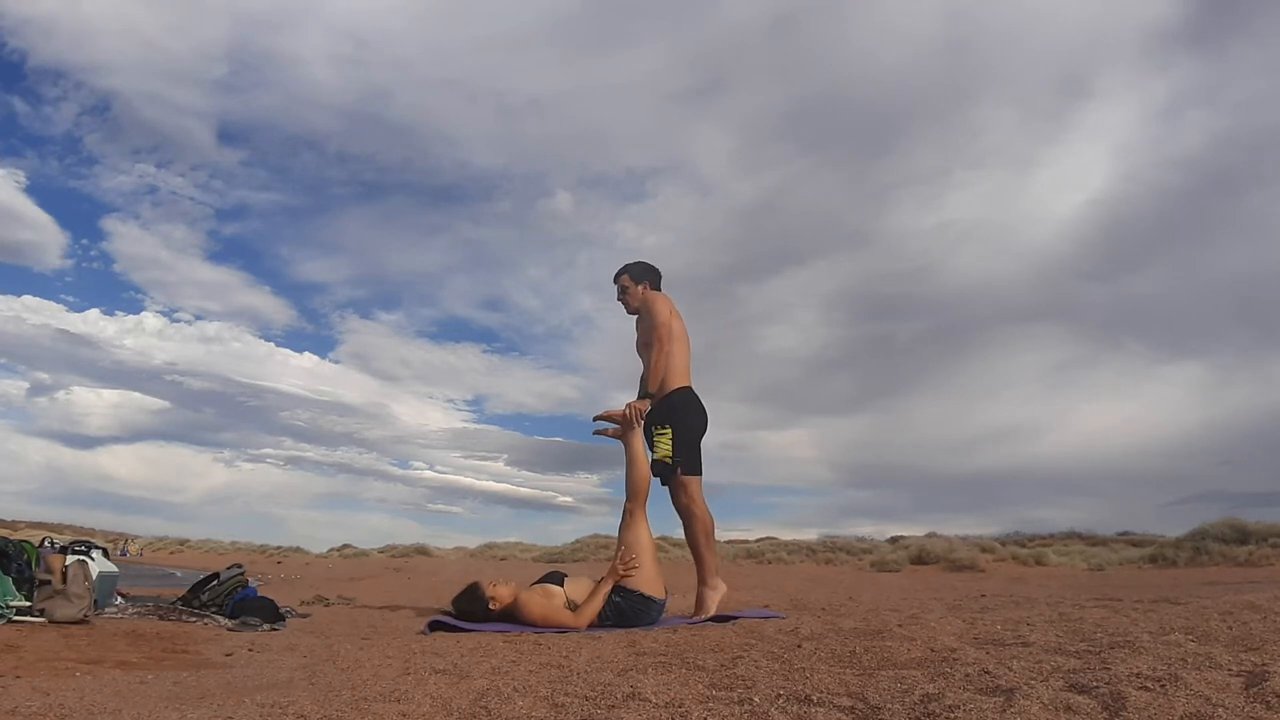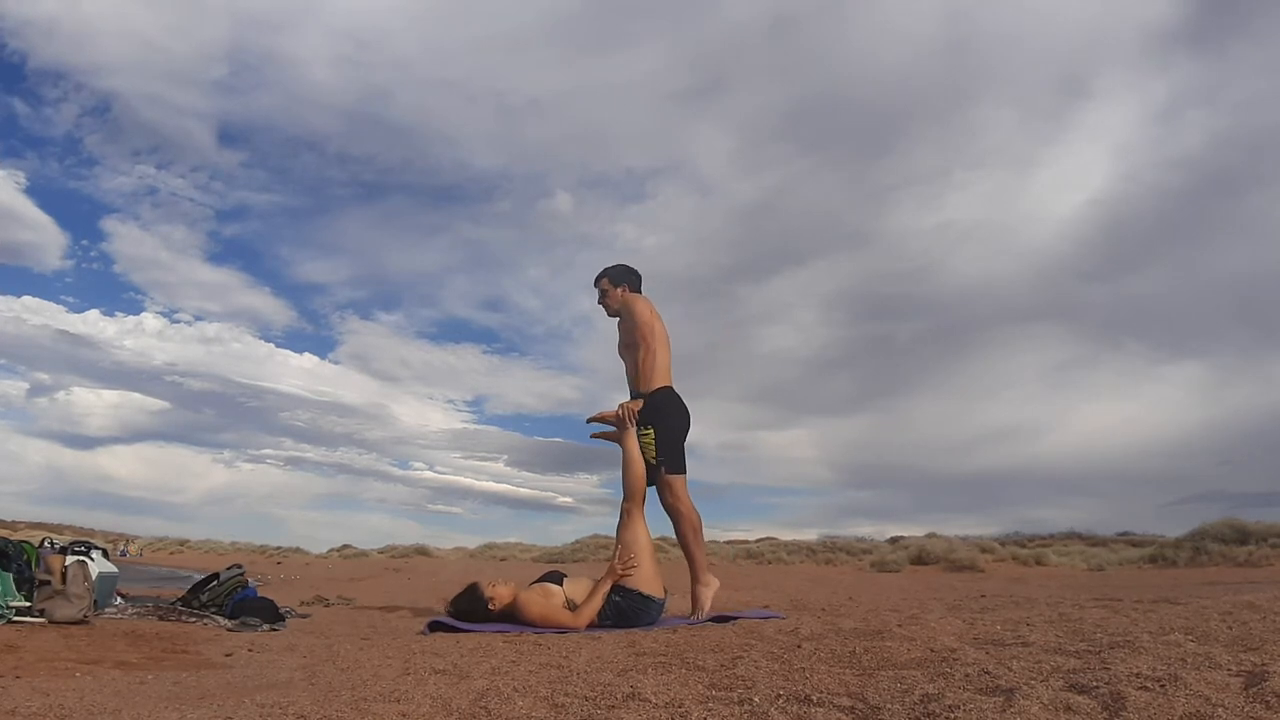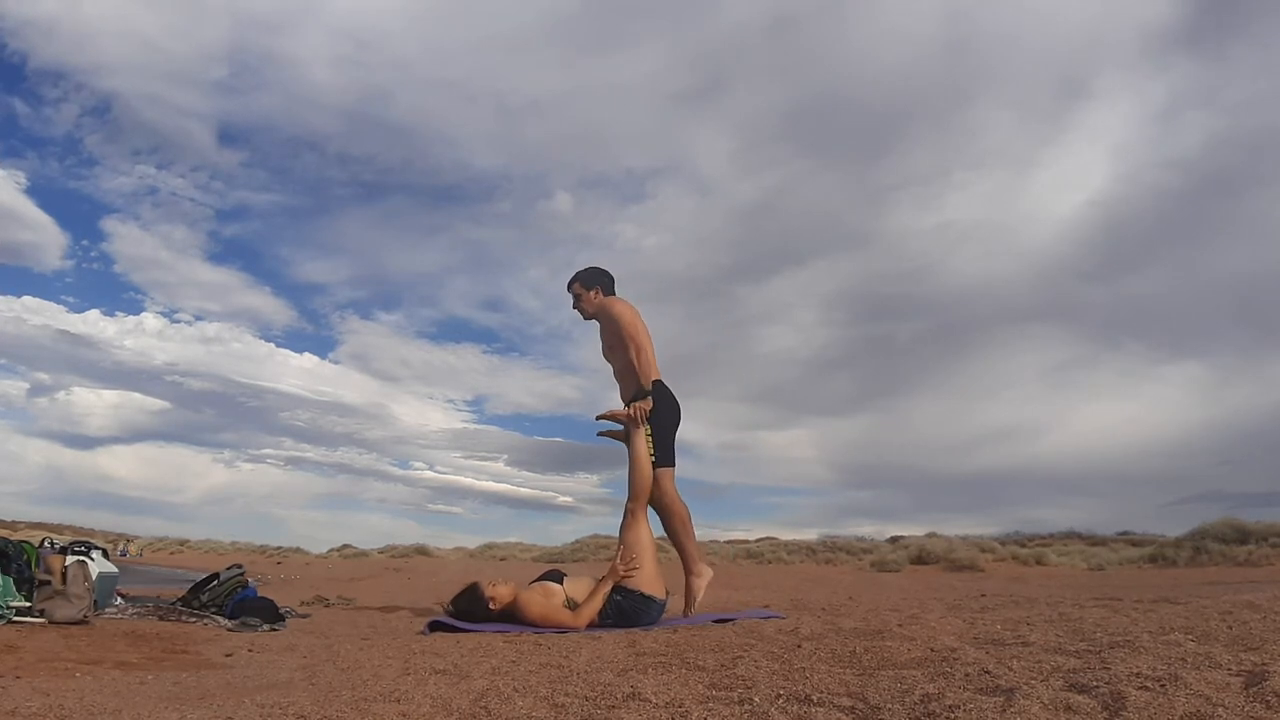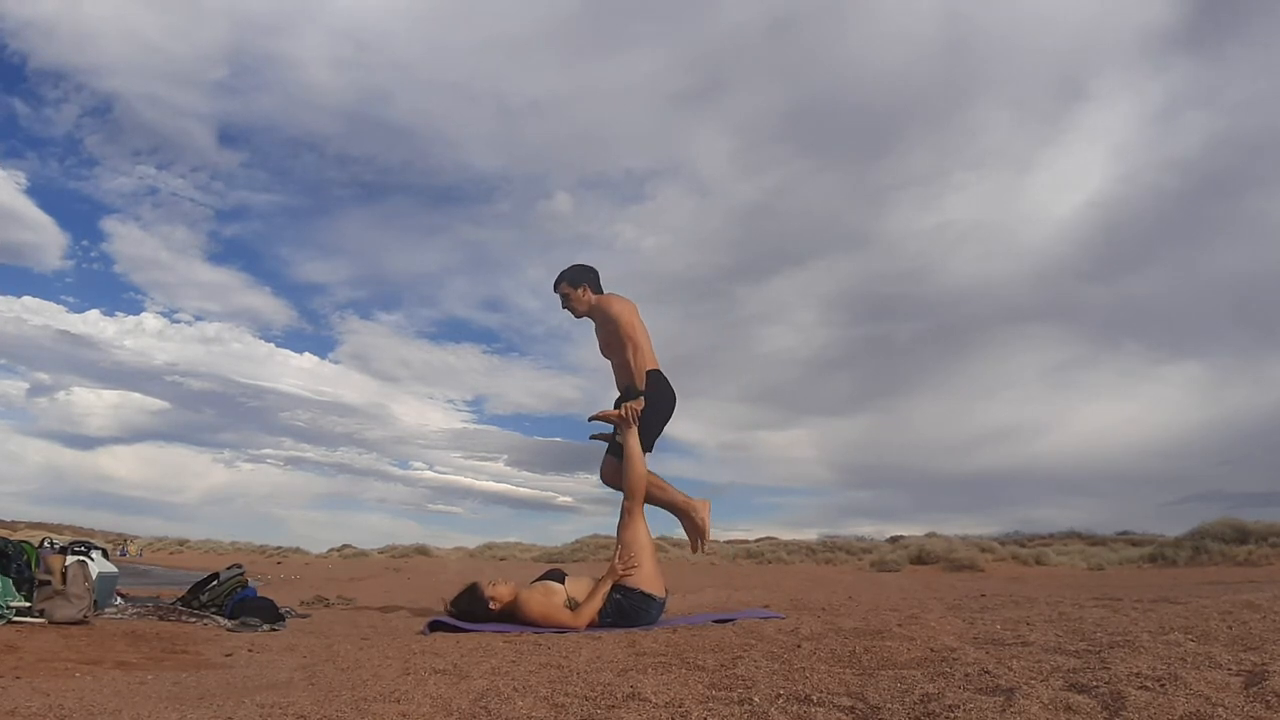
dt=0.5s
person 1, frame 1
left shoulder: (656, 302)
right shoulder: (648, 320)
left elbow: (660, 349)
left wrist: (644, 398)
right wrist: (641, 410)
left hip: (677, 408)
right hip: (671, 412)
left knee: (688, 497)
right knee: (684, 500)
left ankle: (710, 580)
right ankle: (708, 581)
person 1, frame 2
left shoulder: (636, 305)
right shoulder: (631, 321)
left elbow: (646, 348)
left wrist: (637, 399)
right wrist: (627, 415)
left hip: (659, 408)
right hip: (655, 411)
left knee: (674, 496)
right knee: (672, 498)
left ankle: (702, 577)
right ankle: (701, 577)
person 1, frame 3
left shoulder: (612, 307)
right shoulder: (611, 324)
left elbow: (638, 347)
left wrist: (644, 396)
left hip: (652, 404)
right hip: (646, 407)
left knee: (661, 489)
right knee: (648, 493)
left ankle: (695, 568)
right ankle: (694, 567)
person 1, frame 4
left shoulder: (608, 305)
right shoulder: (603, 322)
left elbow: (633, 345)
left wrist: (636, 396)
left hip: (651, 393)
right hip: (644, 397)
left knee: (614, 472)
right knee: (618, 471)
left ankle: (690, 507)
right ankle: (688, 512)
person 2, frame 1
left shoulder: (526, 599)
right shoulder: (523, 603)
right elbow: (577, 621)
right wrist: (609, 579)
left hip: (629, 602)
right hip: (637, 603)
right knee: (634, 508)
left ankle: (629, 437)
right ankle: (633, 430)
person 2, frame 2
left shoulder: (524, 600)
right shoulder: (523, 603)
right elbow: (577, 621)
right wrist: (608, 579)
left hip: (632, 603)
right hip: (635, 604)
right knee: (631, 509)
left ankle: (626, 438)
right ankle: (627, 430)
person 2, frame 3
left shoulder: (523, 600)
right shoulder: (524, 603)
right elbow: (577, 621)
right wrist: (610, 579)
left hip: (631, 601)
right hip: (637, 602)
right knee: (636, 509)
left ankle: (634, 436)
right ankle: (636, 429)
person 2, frame 4
left shoulder: (523, 600)
right shoulder: (524, 602)
right elbow: (577, 621)
right wrist: (609, 579)
left hip: (630, 603)
right hip: (636, 603)
right knee: (631, 509)
left ankle: (625, 435)
right ankle: (629, 430)
